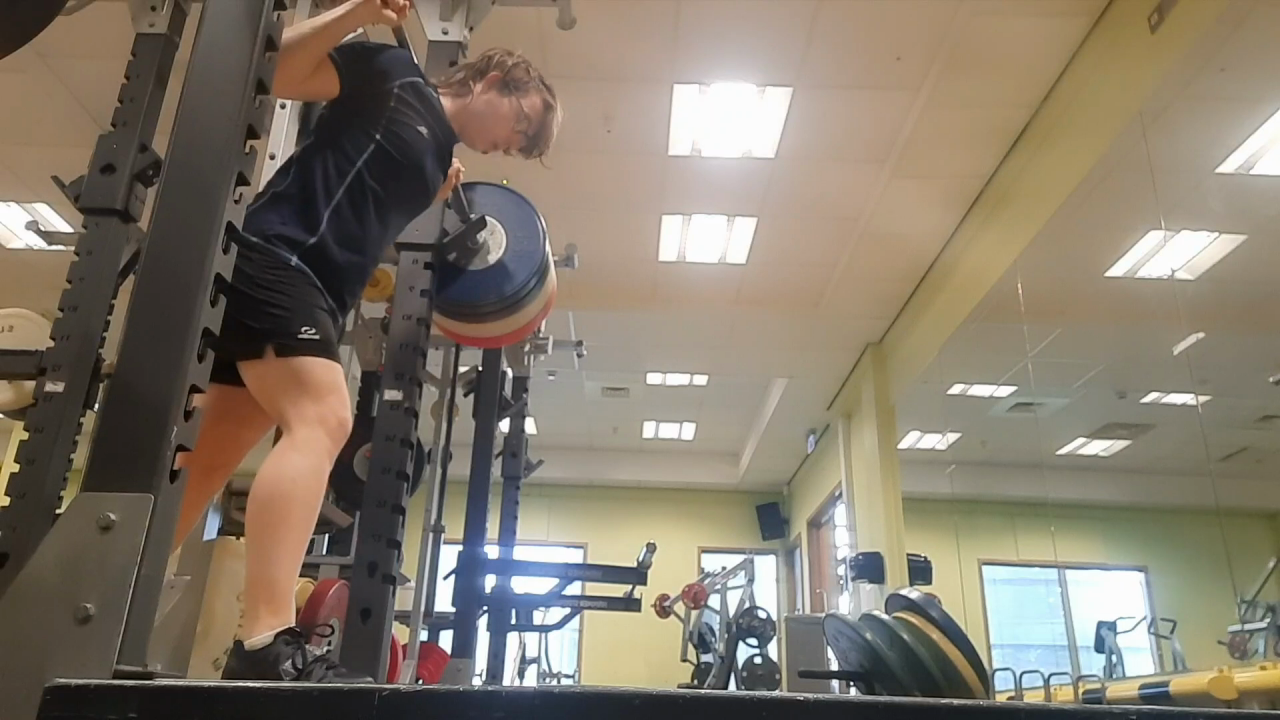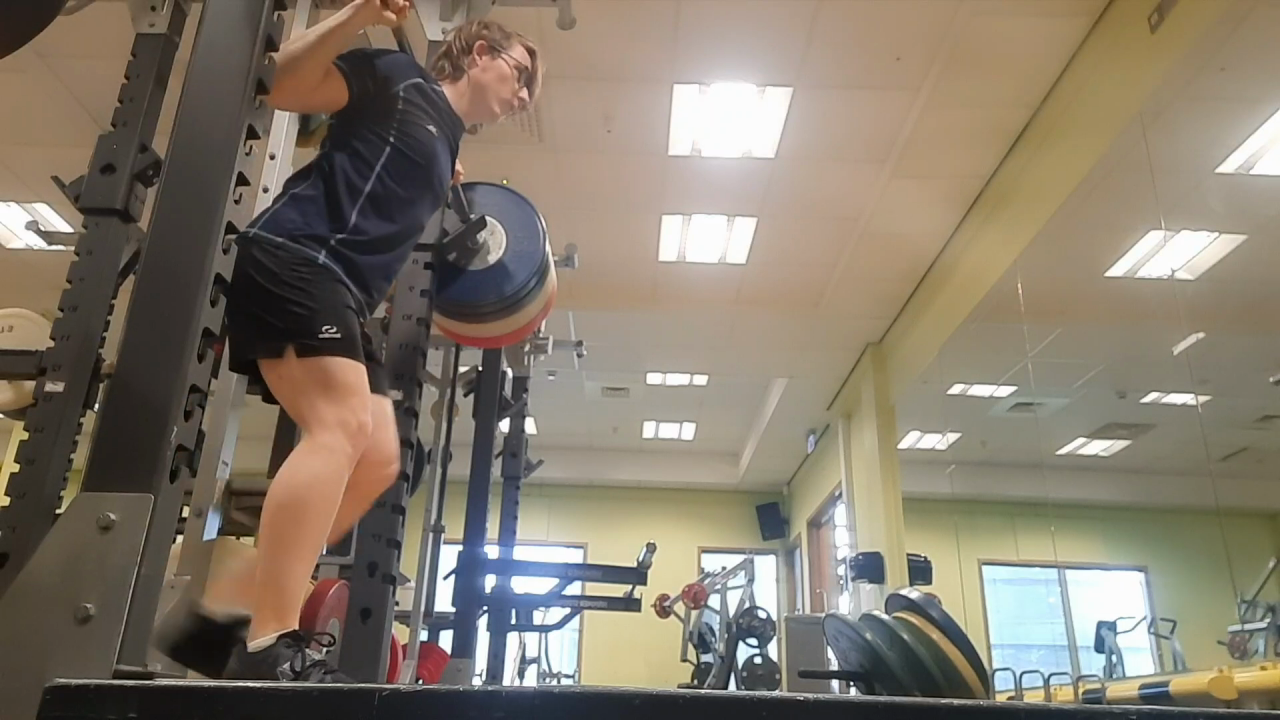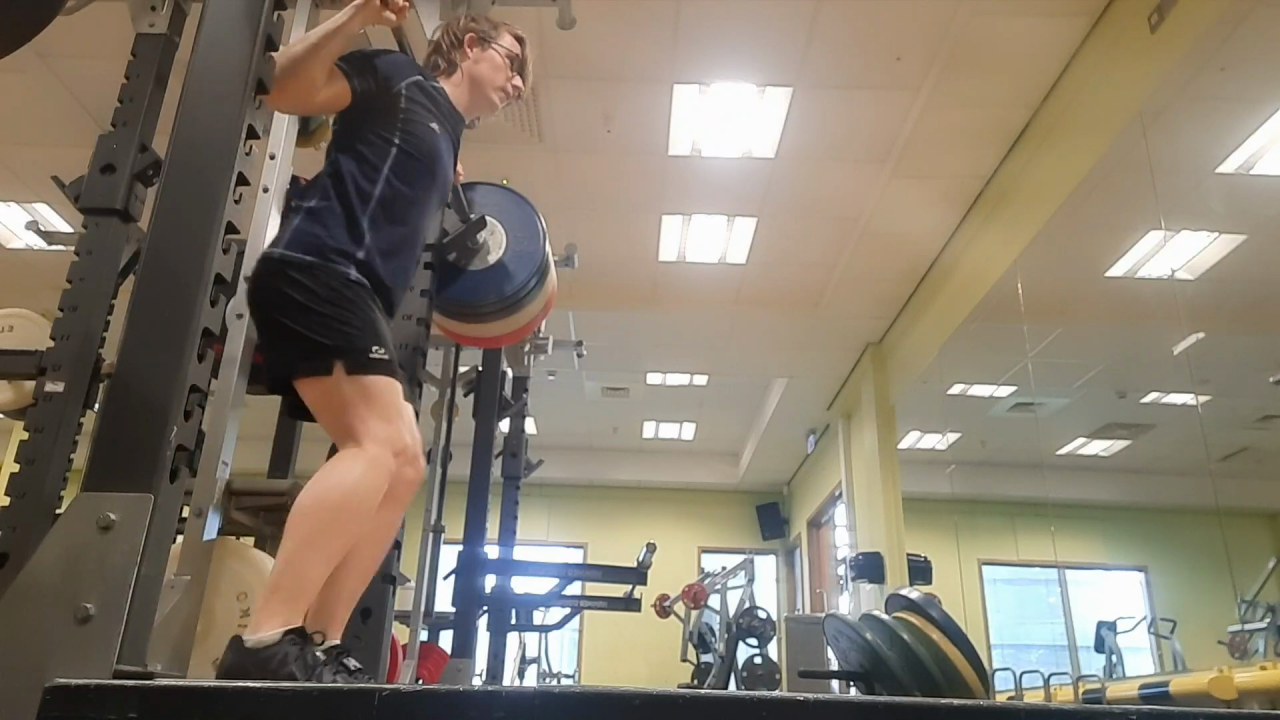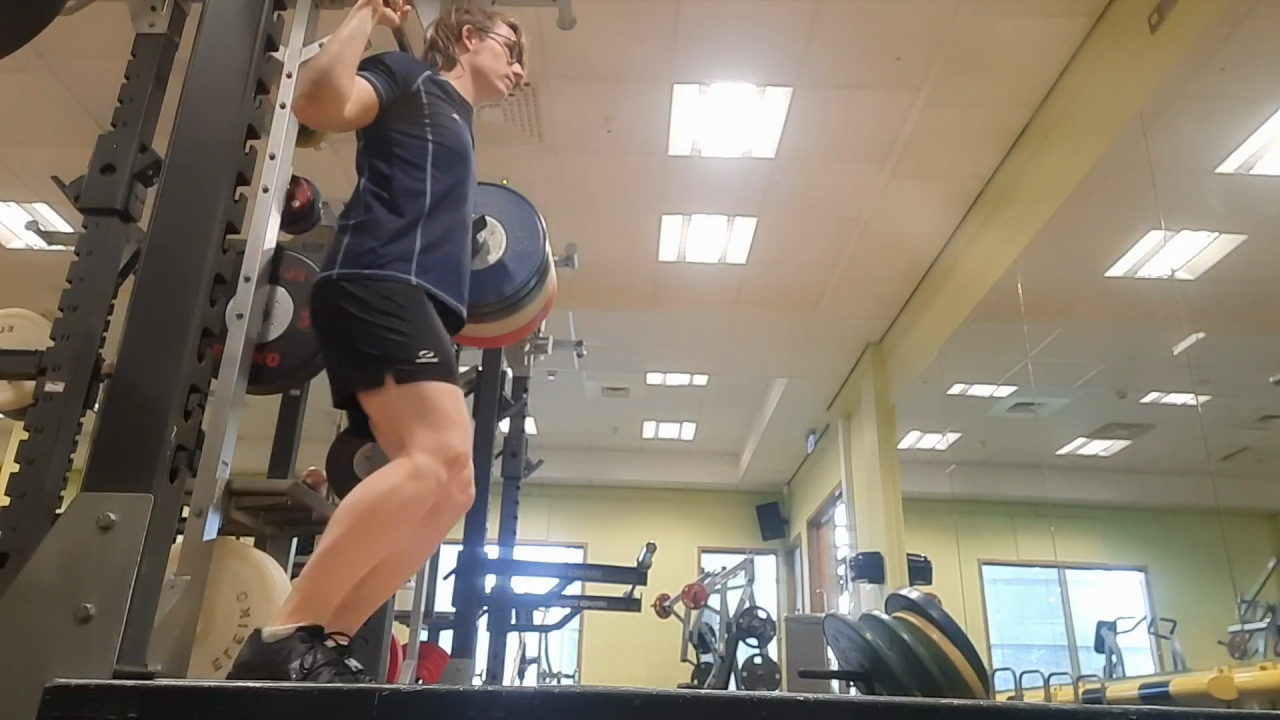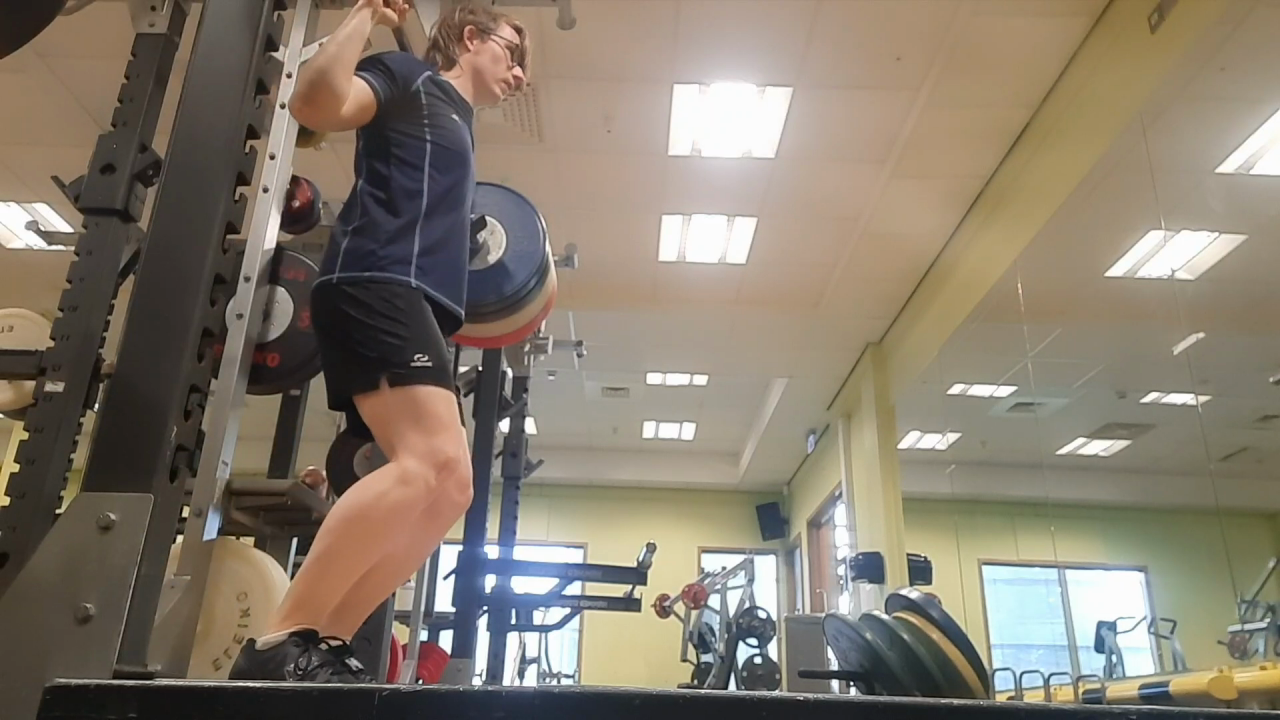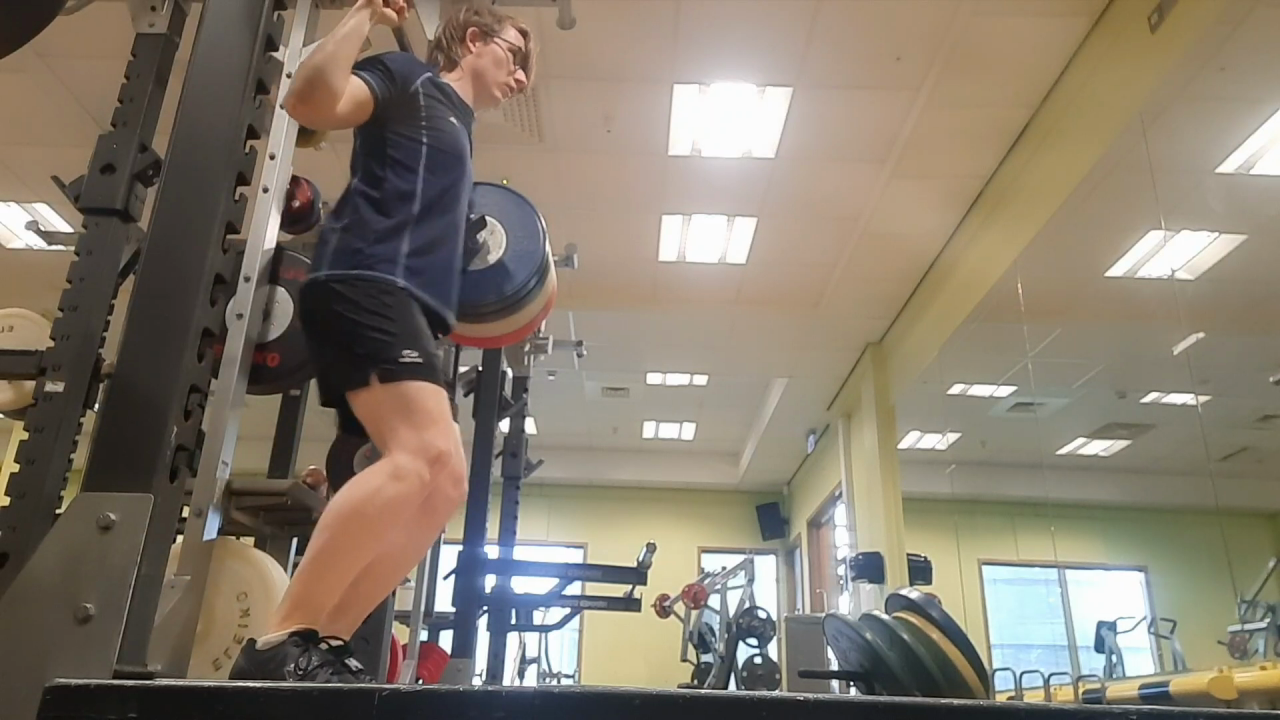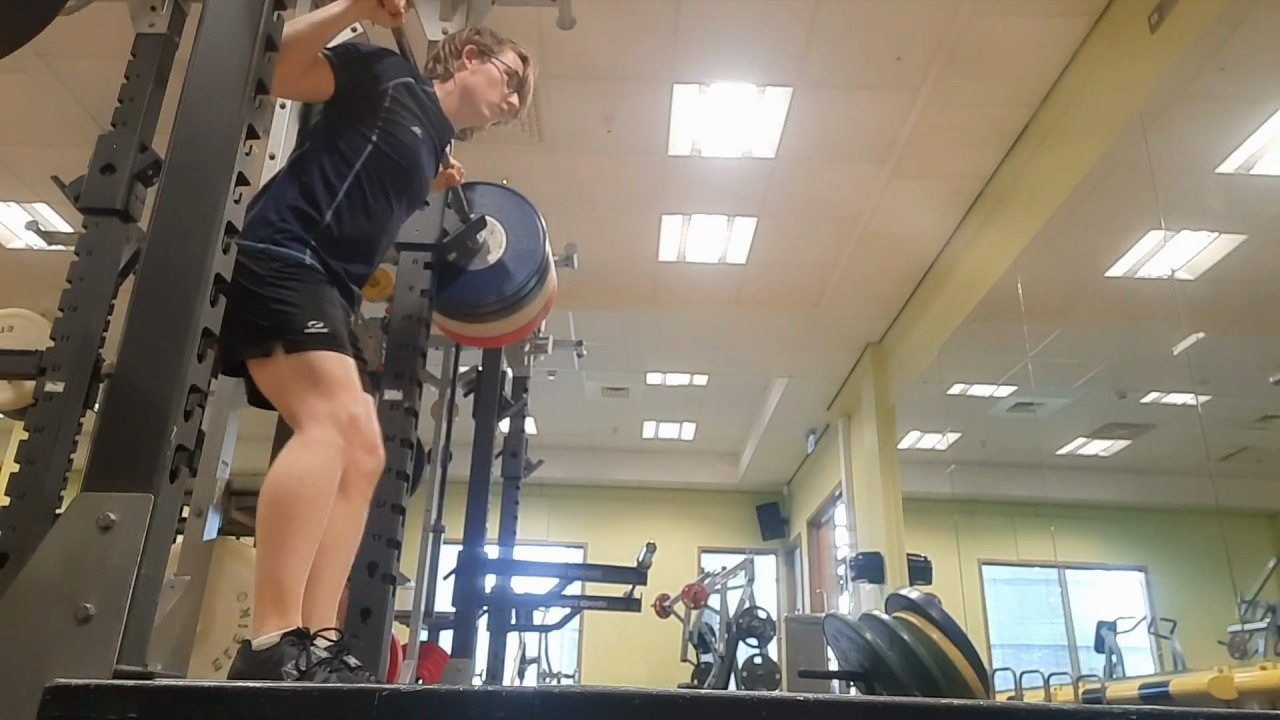
dt=0.4s
person 1, frame 1
left shoulder: (440, 158)
right shoulder: (393, 77)
right elbow: (276, 72)
left wrist: (437, 198)
left hip: (305, 288)
right hip: (270, 260)
left knee: (208, 460)
right knee: (321, 421)
right ankle: (266, 645)
person 1, frame 2
left shoulder: (445, 148)
right shoulder: (399, 79)
right elbow: (283, 84)
left wrist: (441, 195)
left hip: (335, 290)
right hip: (292, 262)
left knee: (376, 458)
right knee: (344, 428)
left ankle: (218, 611)
right ankle: (266, 646)
person 1, frame 3
left shoulder: (446, 141)
right shoulder: (398, 79)
right elbow: (285, 87)
left wrist: (444, 195)
left hip: (352, 295)
right hip: (314, 273)
left knee: (401, 469)
right knee: (379, 445)
left ankle: (317, 646)
right ankle: (266, 641)
person 1, frame 4
left shoulder: (452, 124)
right shoulder: (411, 79)
right elbow: (318, 101)
left hip: (412, 304)
right hip: (379, 287)
left knee: (451, 486)
right knee: (434, 458)
left ankle: (324, 645)
right ankle: (284, 640)
person 1, frame 5
left shoulder: (452, 123)
right shoulder: (410, 78)
right elbow: (316, 101)
left hip: (410, 303)
right hip: (378, 287)
left knee: (449, 487)
right knee: (426, 462)
left ankle: (322, 645)
right ankle: (279, 645)
person 1, frame 6
left shoulder: (453, 127)
right shoulder: (409, 79)
right elbow: (311, 100)
left hip: (401, 302)
right hip: (368, 285)
left knee: (444, 483)
right knee: (421, 457)
left ankle: (322, 645)
right ankle: (279, 645)
person 1, frame 7
left shoulder: (433, 147)
right shoulder: (386, 77)
right elbow: (273, 69)
left wrist: (428, 188)
left hip: (323, 284)
right hip: (278, 261)
left knee: (361, 456)
right knee: (330, 424)
left ankle: (316, 643)
right ankle: (272, 645)
